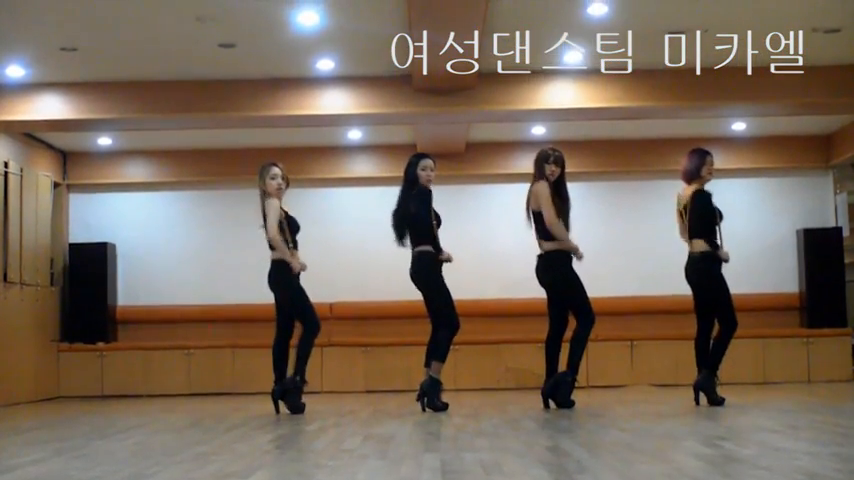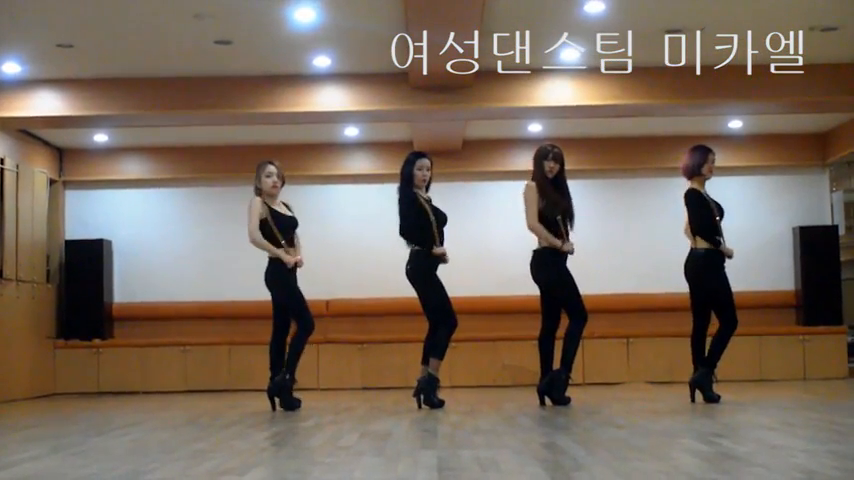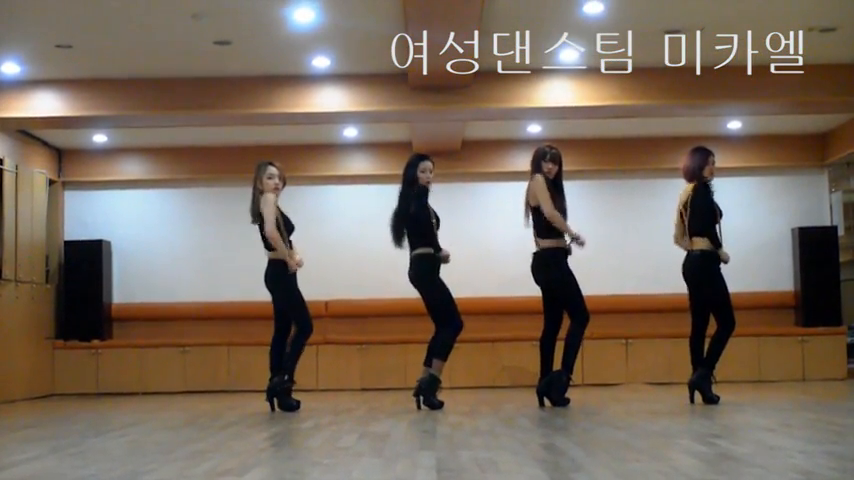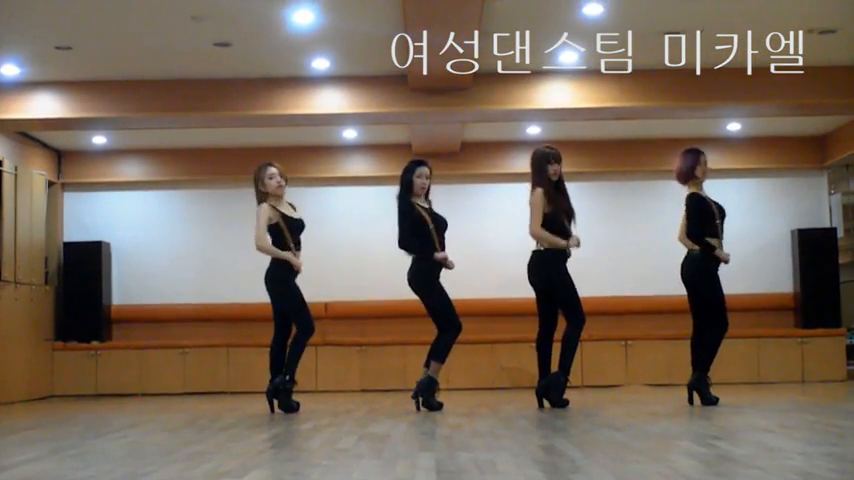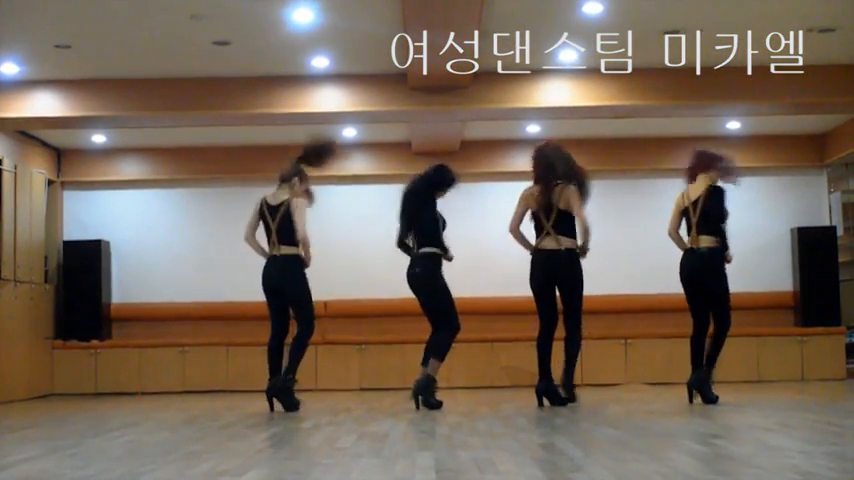
dt=0.5s
person 1, frame 1
left shoulder: (552, 190)
right shoulder: (540, 186)
right elbow: (552, 222)
left wrist: (569, 247)
right wrist: (573, 248)
left hip: (551, 263)
right hip: (556, 263)
left knee: (558, 325)
right knee: (586, 318)
left ankle: (552, 385)
right ankle: (568, 376)
person 1, frame 2
left shoulder: (556, 190)
right shoulder: (533, 186)
left elbow: (558, 224)
right elbow: (533, 223)
left wrist: (564, 243)
right wrist: (560, 244)
left hip: (551, 261)
right hip: (548, 261)
left knee: (550, 323)
right knee: (578, 316)
left ankle: (547, 382)
right ankle: (561, 374)
person 1, frame 3
left shoulder: (551, 187)
right shoulder: (537, 181)
left elbow: (552, 222)
right elbow: (550, 213)
left wrist: (567, 236)
right wrist: (573, 235)
left hip: (548, 261)
right hip: (550, 261)
left knee: (552, 323)
right knee: (580, 316)
left ankle: (546, 383)
right ankle: (562, 375)
person 1, frame 4
left shoulder: (555, 192)
right shoulder: (540, 192)
right elbow: (535, 230)
left wrist: (564, 242)
right wrist: (565, 243)
left hip: (544, 263)
right hip: (549, 263)
left knee: (547, 325)
right knee: (576, 318)
left ankle: (545, 384)
right ankle: (559, 378)
person 1, frame 5
left shoulder: (529, 193)
right shoulder: (569, 189)
left elbow: (513, 227)
right elbow: (584, 223)
right wrist: (584, 246)
left hip: (540, 261)
right hip: (567, 260)
left knee: (546, 324)
right knee: (573, 322)
left ankle: (545, 385)
right ankle: (567, 381)
person 2, frame 1
left shoulder: (685, 195)
right shoulder: (701, 193)
right elbow: (705, 228)
right wrist: (719, 250)
left hip: (695, 264)
right hip: (706, 264)
left knee: (705, 325)
right knee: (728, 322)
left ankle: (704, 379)
right ankle: (707, 376)
person 2, frame 2
left shoulder: (699, 193)
right shoulder: (693, 193)
right elbow: (702, 228)
right wrist: (723, 248)
left hip: (697, 262)
right hip: (706, 262)
left knee: (700, 323)
right knee: (728, 321)
left ankle: (700, 377)
right ankle: (704, 373)
person 2, frame 3
left shoulder: (688, 194)
right shoulder: (702, 189)
left elbow: (678, 237)
right elbow: (706, 226)
right wrist: (721, 251)
left hip: (693, 263)
right hip: (704, 263)
left knee: (699, 324)
right knee: (726, 322)
left ankle: (699, 377)
right ankle: (703, 374)
person 2, frame 4
left shoulder: (698, 197)
right shoulder: (695, 198)
left elbow: (683, 236)
right elbow: (693, 233)
left wrist: (702, 251)
right wrist: (718, 252)
left hip: (696, 264)
right hip: (702, 266)
left knee: (701, 325)
right knee: (719, 323)
left ankle: (699, 380)
right ankle: (700, 377)
person 2, frame 5
left shoulder: (683, 195)
right shoulder: (716, 192)
left elbow: (672, 231)
right elbow: (720, 224)
right wrist: (726, 252)
left hip: (688, 262)
right hip: (710, 260)
left knee: (700, 322)
right knee: (721, 321)
left ankle: (699, 377)
right ankle: (702, 375)
person 3, frame 1
left shoulder: (280, 208)
right shoulder: (271, 202)
right elbow: (272, 235)
left wrist: (296, 260)
right wrist: (294, 260)
left hip: (286, 273)
right hip: (282, 273)
left knee: (284, 332)
right knee: (311, 325)
left ankle: (281, 387)
right ankle: (295, 381)
person 3, frame 2
left shoulder: (286, 206)
right shoulder: (258, 203)
left elbow: (294, 236)
right elbow: (254, 236)
left wrist: (298, 255)
right wrist: (282, 255)
left hip: (288, 272)
right hip: (278, 272)
left knee: (281, 330)
right knee: (306, 324)
left ankle: (277, 384)
right ankle: (285, 379)
person 3, frame 3
left shoulder: (274, 207)
right shoulder: (266, 199)
right elbow: (271, 233)
left wrist: (295, 256)
right wrist: (289, 257)
left hip: (283, 272)
right hip: (279, 272)
left knee: (283, 330)
right knee: (304, 326)
left ankle: (276, 384)
right ankle: (284, 380)
person 3, frame 4
left shoulder: (290, 206)
right shoulder: (265, 208)
right elbow: (260, 244)
left wrist: (294, 259)
right wrist: (289, 258)
left hip: (285, 274)
right hip: (280, 274)
left knee: (282, 331)
right knee: (306, 327)
left ankle: (277, 385)
right ankle: (284, 381)
person 3, frame 5
left shoulder: (263, 202)
right shoulder: (297, 202)
left elbow: (248, 236)
right elbow: (302, 236)
right wrist: (307, 257)
left hip: (270, 270)
right hip: (291, 268)
left knee: (278, 328)
right knee: (306, 325)
left ankle: (276, 383)
right ankle: (285, 379)
person 4, frame 1
left shoulder: (418, 197)
right shoulder: (419, 195)
left elbow: (424, 231)
right elbow: (424, 225)
left wrist: (439, 253)
right wrist: (440, 253)
left hip: (426, 265)
right hip: (426, 265)
left knee: (440, 325)
right knee: (450, 323)
left ankle: (428, 386)
right ankle: (432, 384)
person 4, frame 2
left shoulder: (426, 200)
right shoulder: (409, 197)
left elbow: (436, 227)
right elbow: (406, 230)
left wrist: (440, 251)
right wrist: (431, 249)
left hip: (426, 266)
right hip: (421, 265)
left knee: (437, 323)
right knee: (447, 321)
left ankle: (424, 382)
right ankle: (430, 380)
person 4, frame 3
left shoulder: (417, 199)
right shoulder: (417, 196)
right elbow: (421, 225)
left wrist: (438, 253)
right wrist: (439, 250)
left hip: (425, 268)
right hip: (424, 268)
left knee: (444, 325)
right knee: (453, 323)
left ankle: (425, 381)
right ankle: (430, 381)
person 4, frame 4
left shoulder: (428, 206)
right shoulder: (408, 207)
right elbow: (404, 242)
left wrist: (443, 257)
right wrist: (433, 255)
left hip: (429, 274)
right hip: (423, 274)
left knee: (446, 328)
right knee: (452, 326)
left ankle: (425, 384)
right ankle: (429, 383)
person 4, frame 5
left shoulder: (414, 203)
right shoulder: (427, 201)
left elbow: (402, 239)
right elbow: (435, 231)
right wrist: (445, 252)
left hip: (415, 269)
right hip: (429, 268)
left knee: (439, 327)
right knee: (450, 325)
left ankle: (422, 384)
right ankle: (426, 380)
